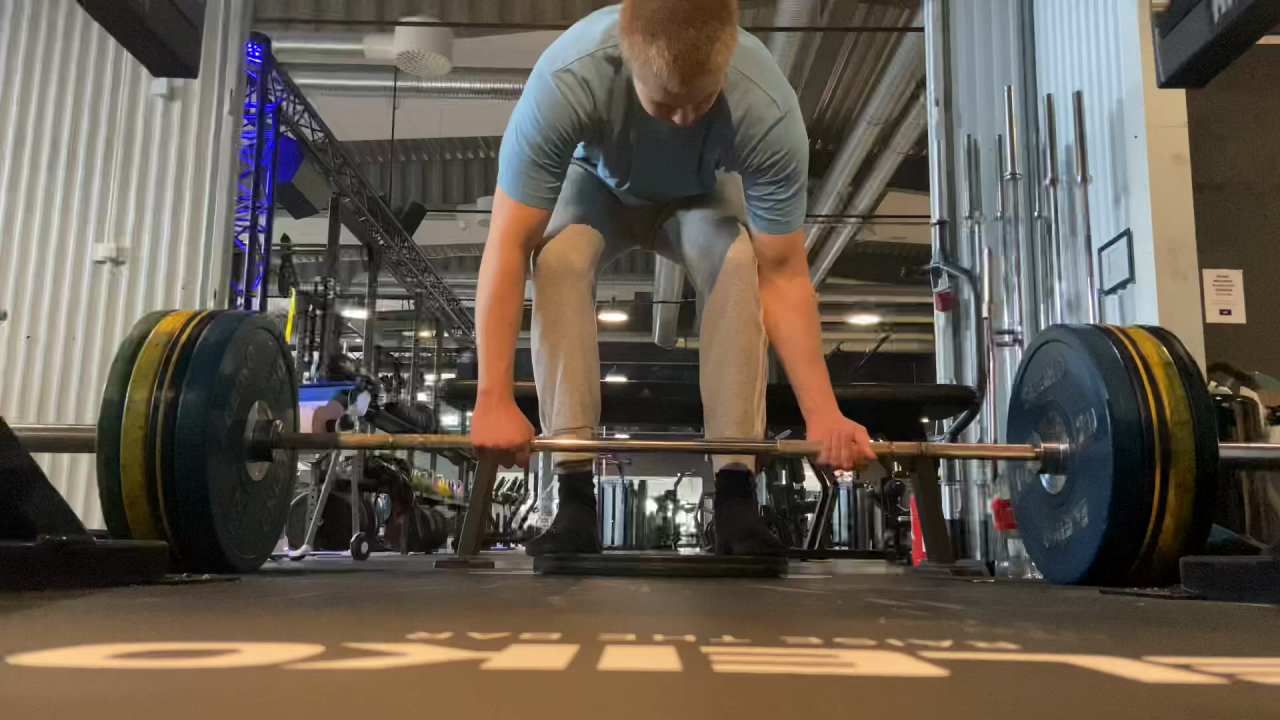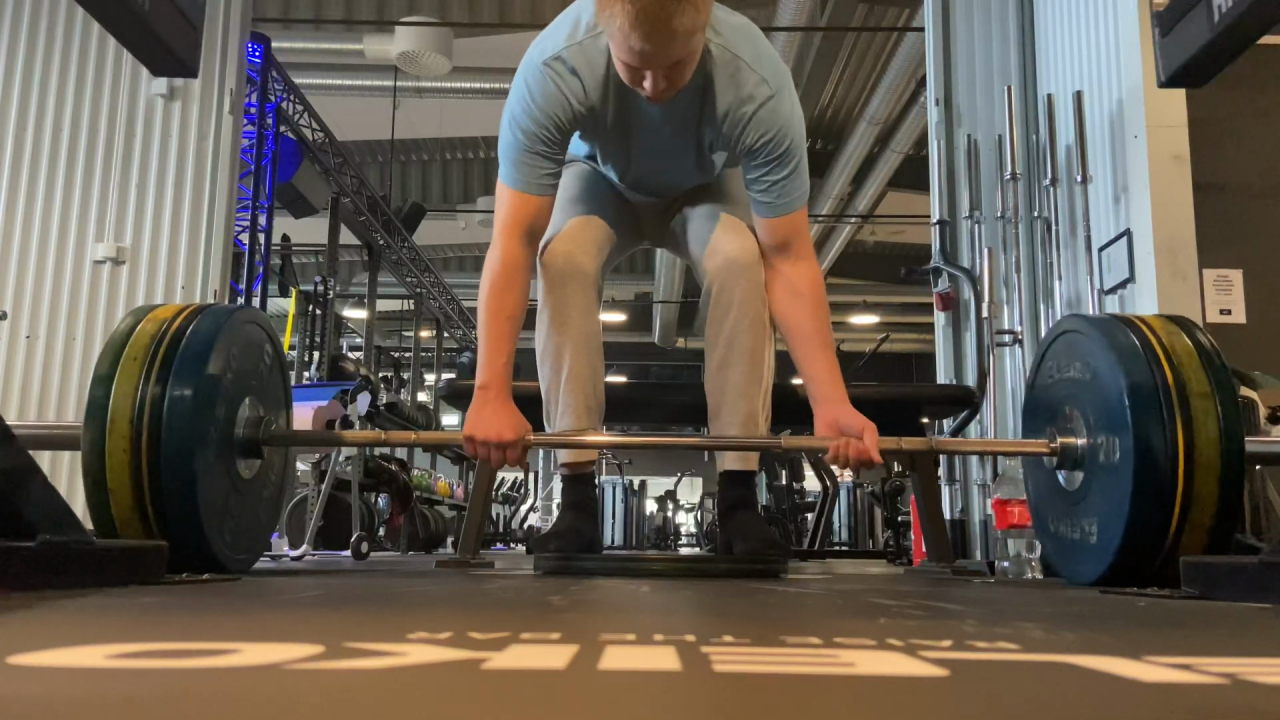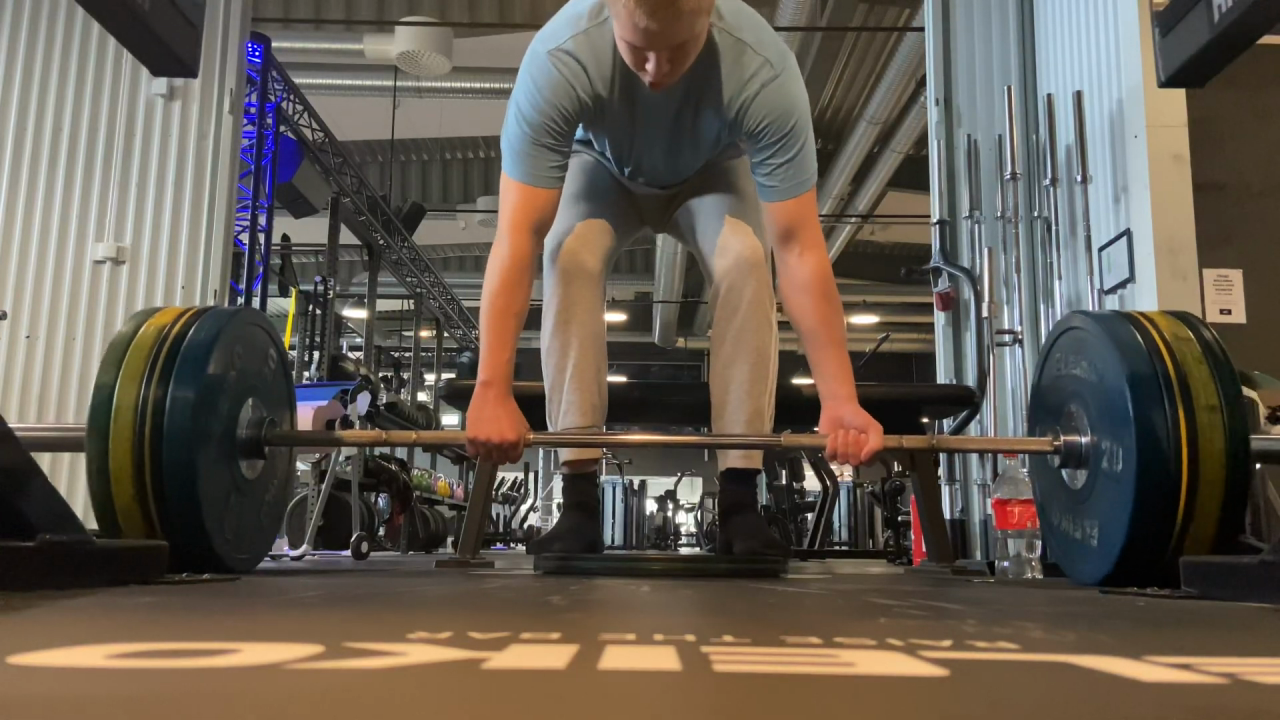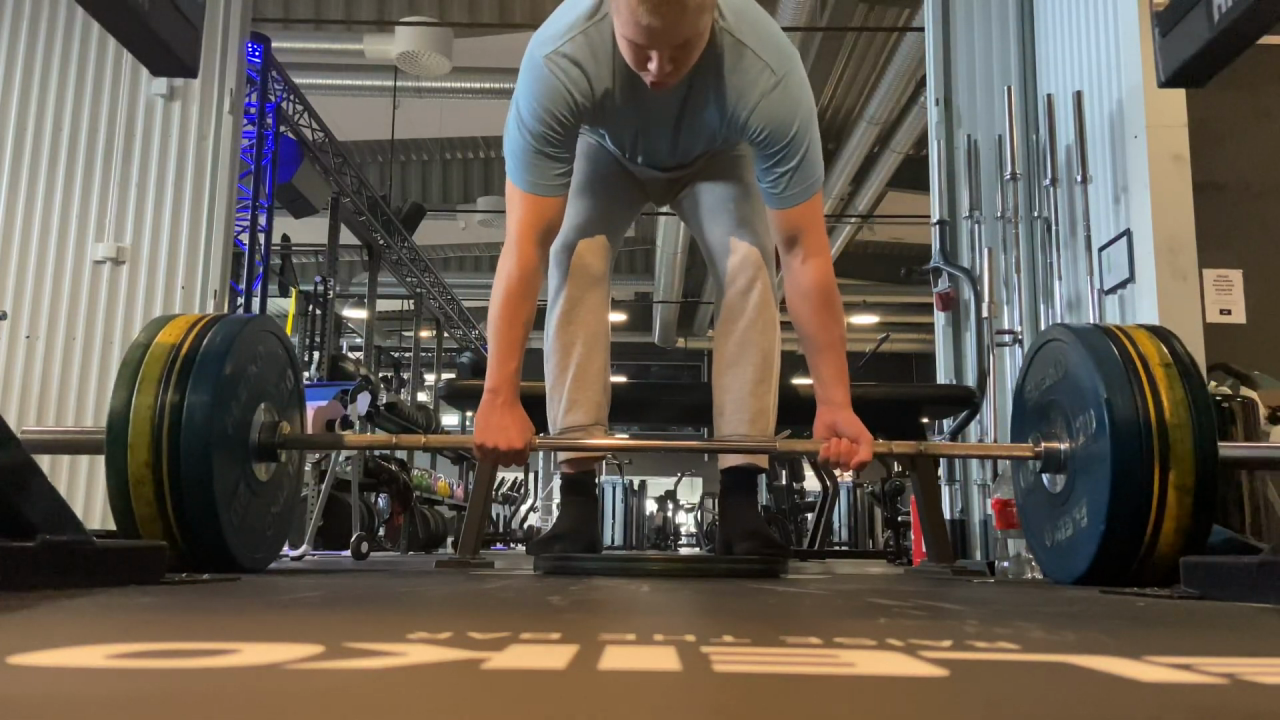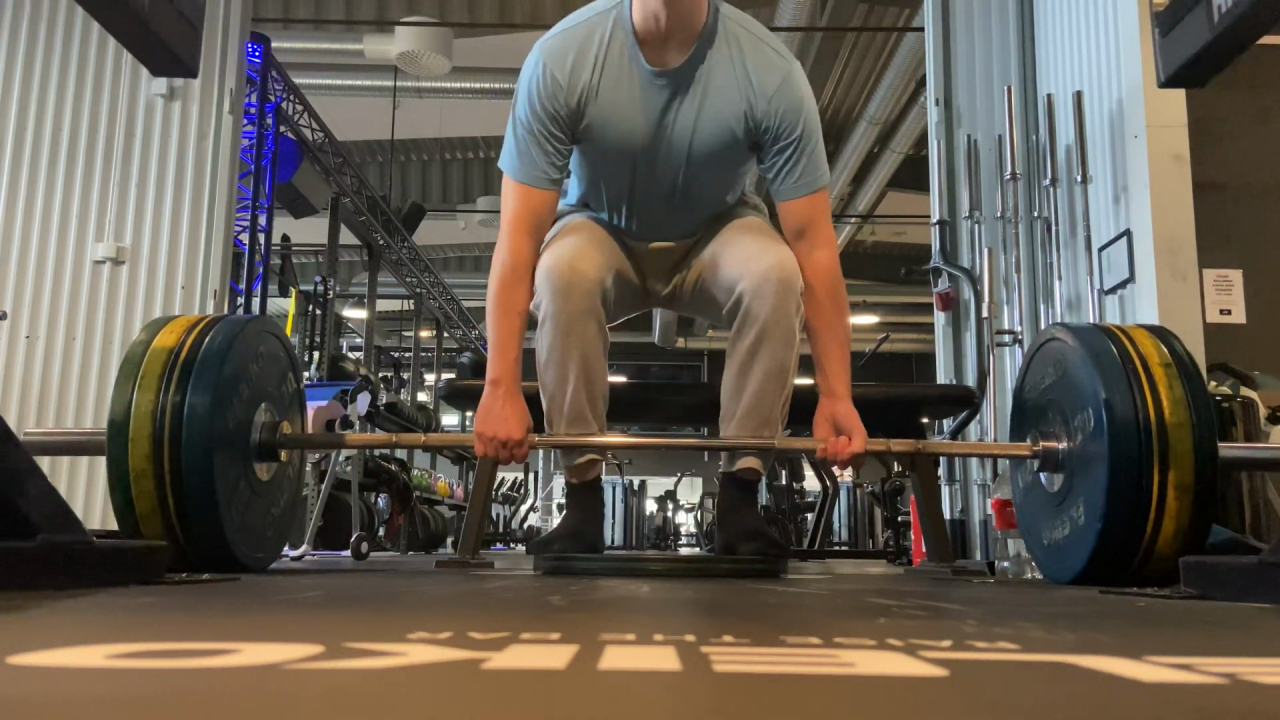
dt=1s
person 1, frame 1
left shoulder: (766, 108)
right shoulder: (565, 79)
left elbow: (782, 273)
right elbow: (508, 249)
left wrist: (822, 415)
right wrist: (494, 399)
left hip: (700, 193)
right hip: (595, 183)
left knee: (735, 261)
right knee: (557, 257)
left ankle: (735, 490)
right ankle: (575, 491)
person 1, frame 2
left shoulder: (758, 84)
right shoulder: (552, 67)
left elbow: (787, 258)
right elbow: (513, 242)
left wrist: (831, 403)
right wrist: (492, 393)
left hip: (707, 183)
right hip: (600, 179)
left knee: (738, 260)
right knee: (562, 258)
left ankle: (739, 495)
right ankle: (578, 494)
person 1, frame 3
left shoulder: (762, 69)
right shoulder: (558, 59)
left elbow: (798, 247)
right elbow: (517, 239)
left wrist: (839, 398)
right wrist: (492, 390)
left hip: (711, 170)
right hip: (601, 166)
left knee: (744, 264)
right knee: (569, 259)
left ankle: (739, 498)
right ankle: (579, 498)
person 1, frame 4
left shoulder: (768, 70)
right shoulder: (556, 58)
left elbow: (805, 252)
right elbow: (526, 247)
left wrist: (834, 403)
right wrist: (499, 397)
left hip: (716, 153)
right hip: (605, 149)
left knee: (749, 266)
right knee: (574, 262)
left ankle: (740, 496)
right ankle: (578, 495)
person 1, frame 5
left shoulder: (768, 69)
right shoulder: (562, 56)
left elbow: (813, 243)
right elbow: (519, 237)
left wrist: (836, 395)
right wrist: (501, 387)
left hip: (715, 234)
right hip: (603, 232)
left knee: (776, 273)
right knee: (563, 272)
left ankle: (740, 494)
right ankle: (584, 495)
